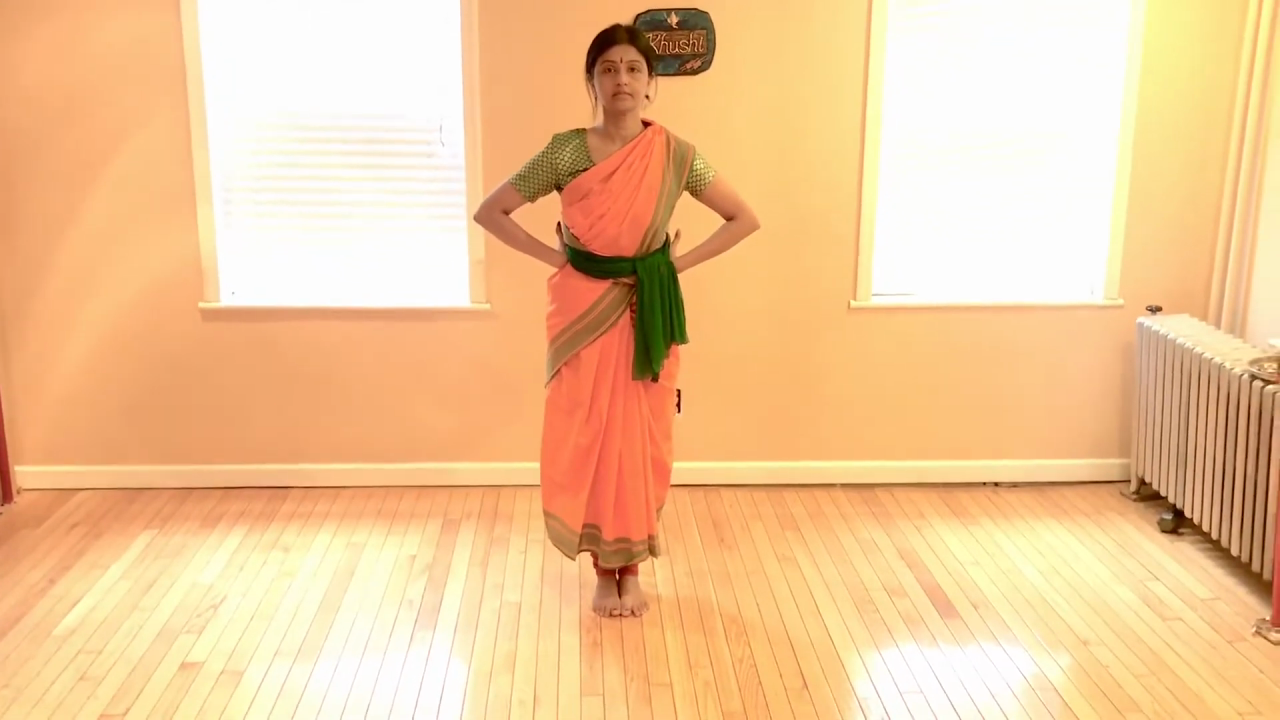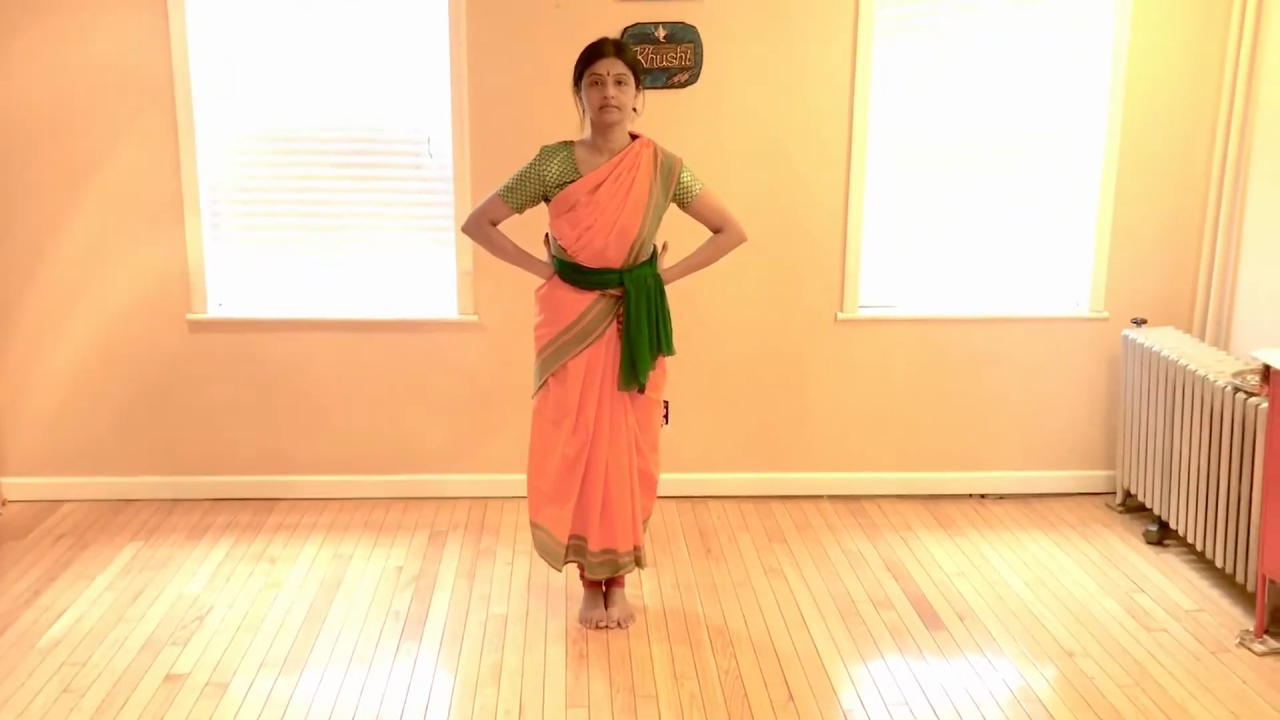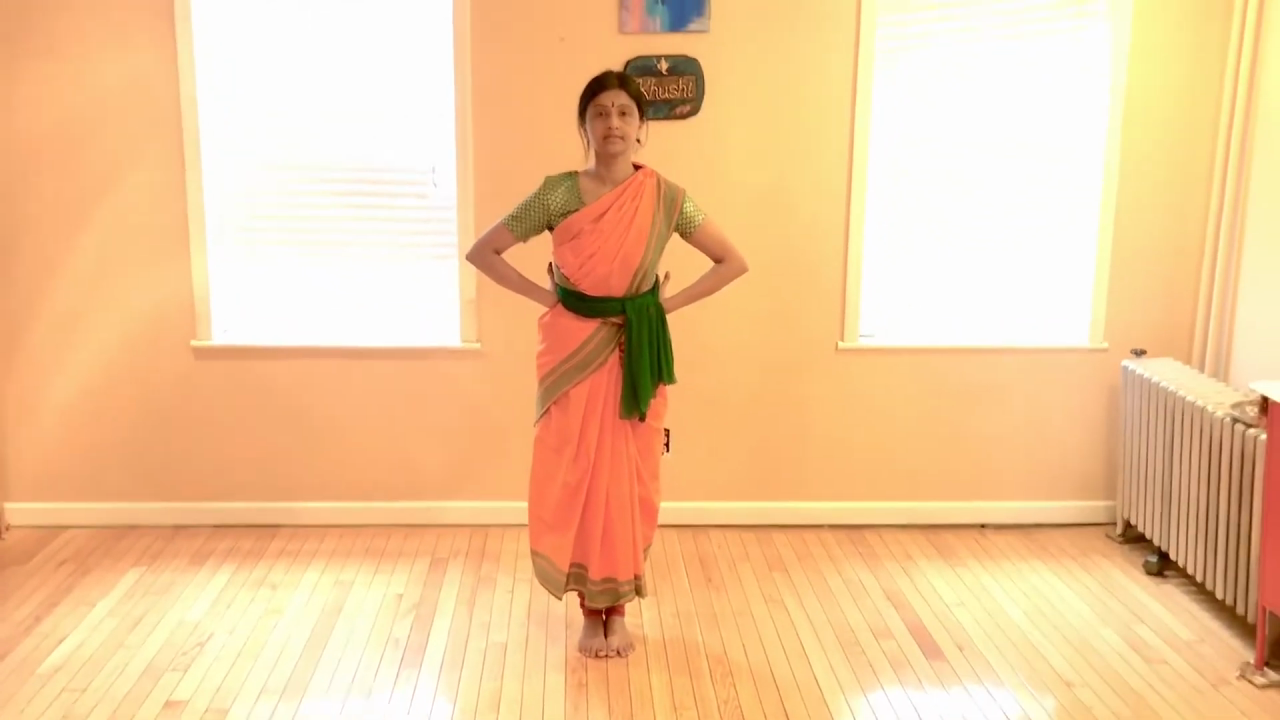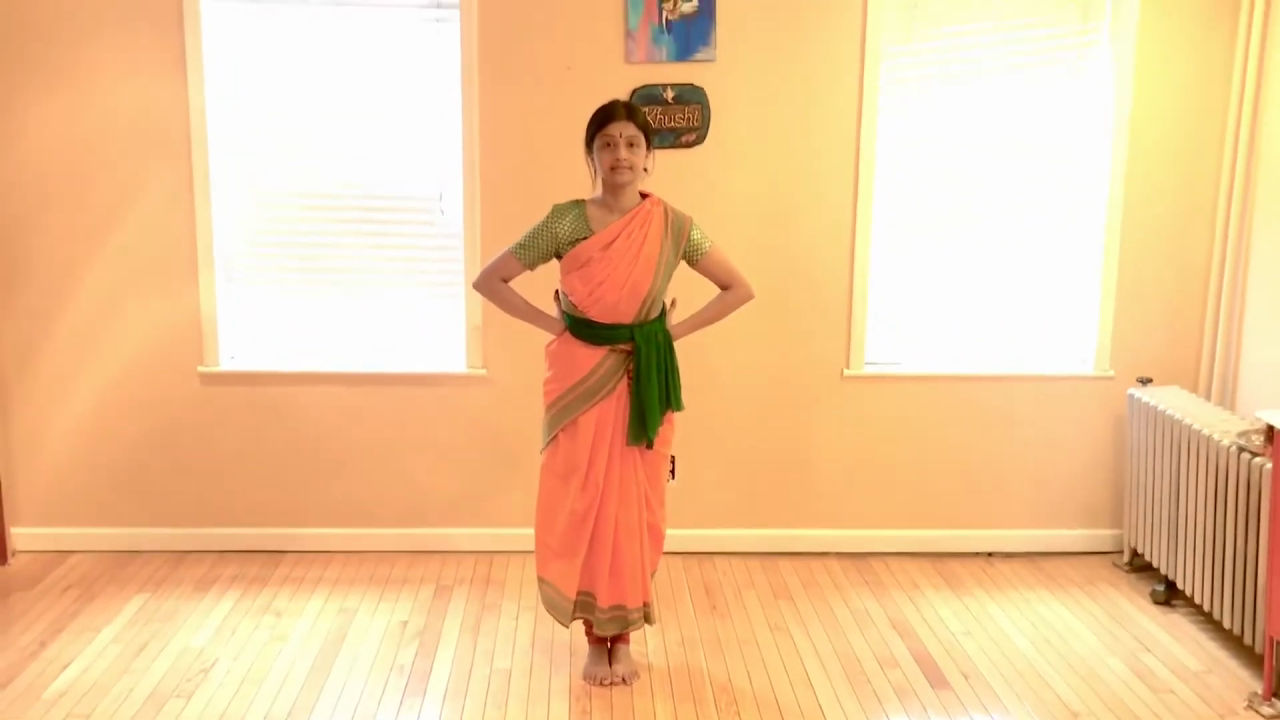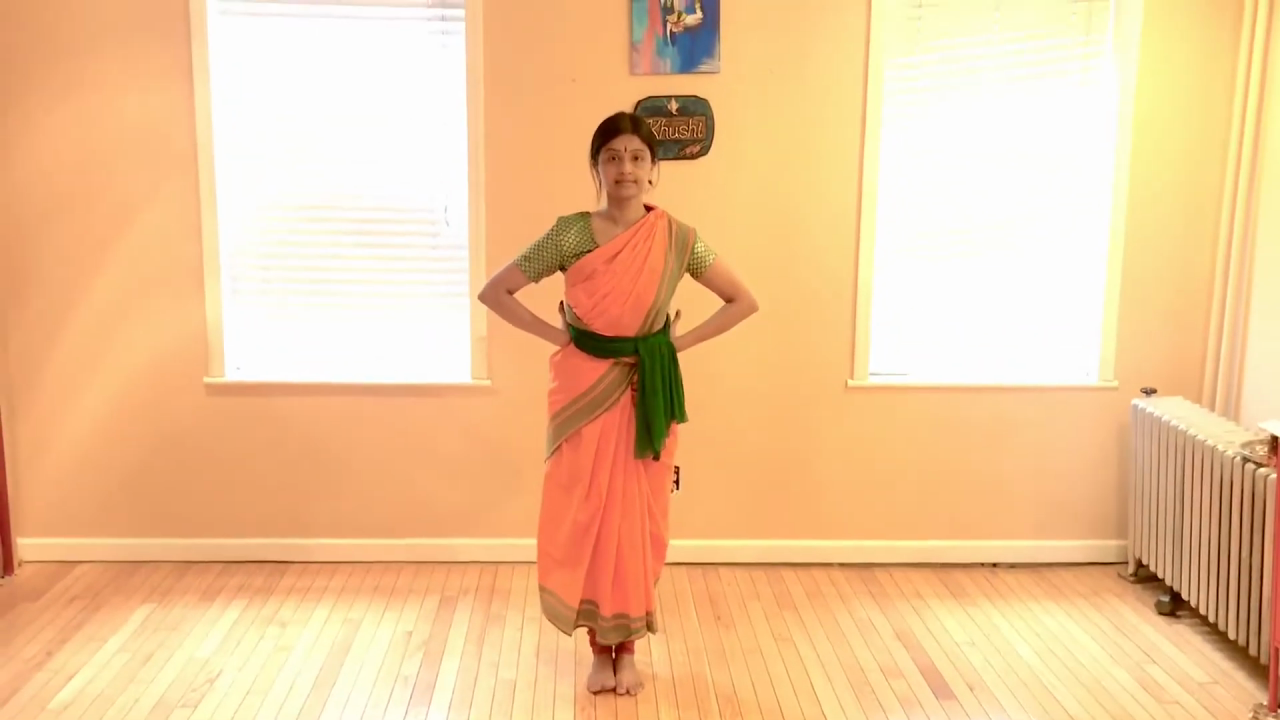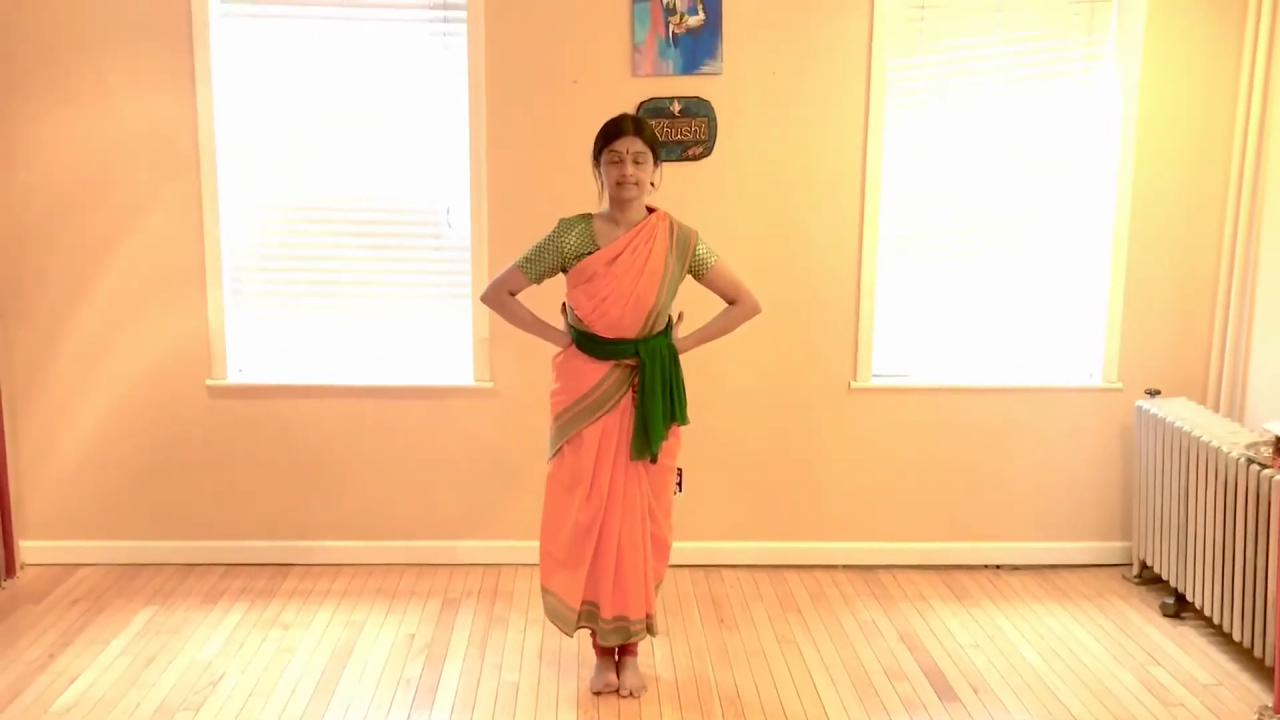
dt=0.4s
person 1, frame 1
left shoulder: (675, 155)
right shoulder: (565, 152)
left elbow: (744, 219)
right elbow: (489, 212)
left wrist: (680, 262)
right wrist: (554, 257)
left hip: (647, 312)
right hip: (583, 310)
left knee: (640, 437)
right knee: (588, 437)
left ankle: (632, 567)
right ankle: (604, 570)
person 1, frame 2
left shoulder: (663, 167)
right shoulder: (552, 163)
left elbow: (731, 231)
right elbow: (477, 223)
left wrist: (668, 274)
right wrist: (541, 267)
left hip: (634, 325)
right hip: (570, 321)
left knee: (626, 450)
right knee: (575, 449)
left ankle: (618, 579)
right ankle: (591, 581)
person 1, frame 3
left shoulder: (665, 198)
right shoulder: (557, 193)
left elbow: (732, 262)
right elbow: (482, 251)
left wrist: (669, 302)
right wrist: (544, 295)
left hip: (636, 354)
right hip: (573, 350)
left knee: (628, 478)
right knee: (576, 477)
left ankle: (618, 608)
right ankle: (590, 610)
person 1, frame 4
left shoulder: (673, 225)
right shoulder: (564, 221)
left elbow: (738, 288)
right elbow: (489, 279)
left wrist: (676, 329)
right wrist: (551, 322)
left hip: (643, 380)
right hip: (580, 378)
left knee: (634, 505)
right knee: (583, 504)
left ankle: (623, 636)
right ankle: (595, 638)
person 1, frame 5
left shoulder: (677, 239)
right shoulder: (569, 234)
left elbow: (743, 302)
right elbow: (493, 292)
left wrist: (680, 342)
right wrist: (556, 335)
left hip: (647, 392)
right hip: (584, 389)
left knee: (638, 516)
right knee: (586, 515)
left ankle: (628, 647)
right ankle: (599, 648)
person 1, frame 6
left shoulder: (680, 240)
right shoulder: (571, 235)
left elbow: (746, 303)
right elbow: (496, 293)
left wrist: (682, 343)
right wrist: (558, 335)
left hip: (648, 394)
right hip: (585, 391)
left knee: (640, 518)
right knee: (588, 517)
left ankle: (630, 649)
right ankle: (602, 649)
